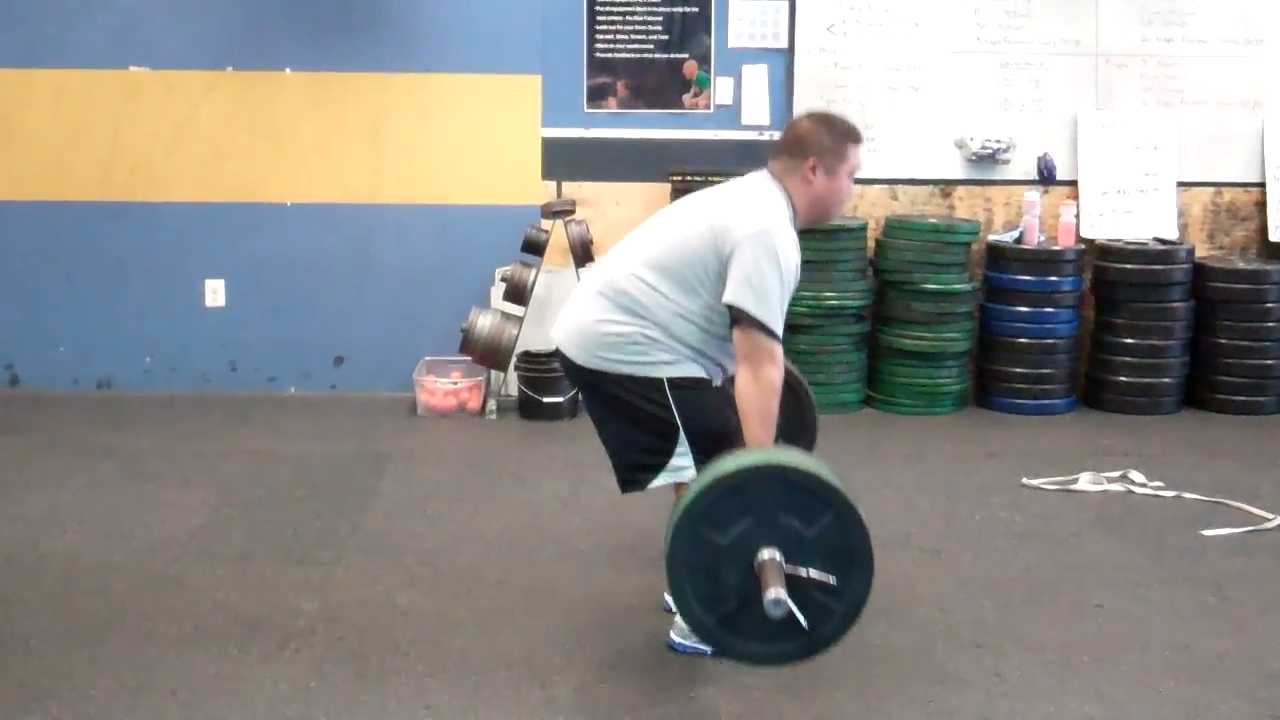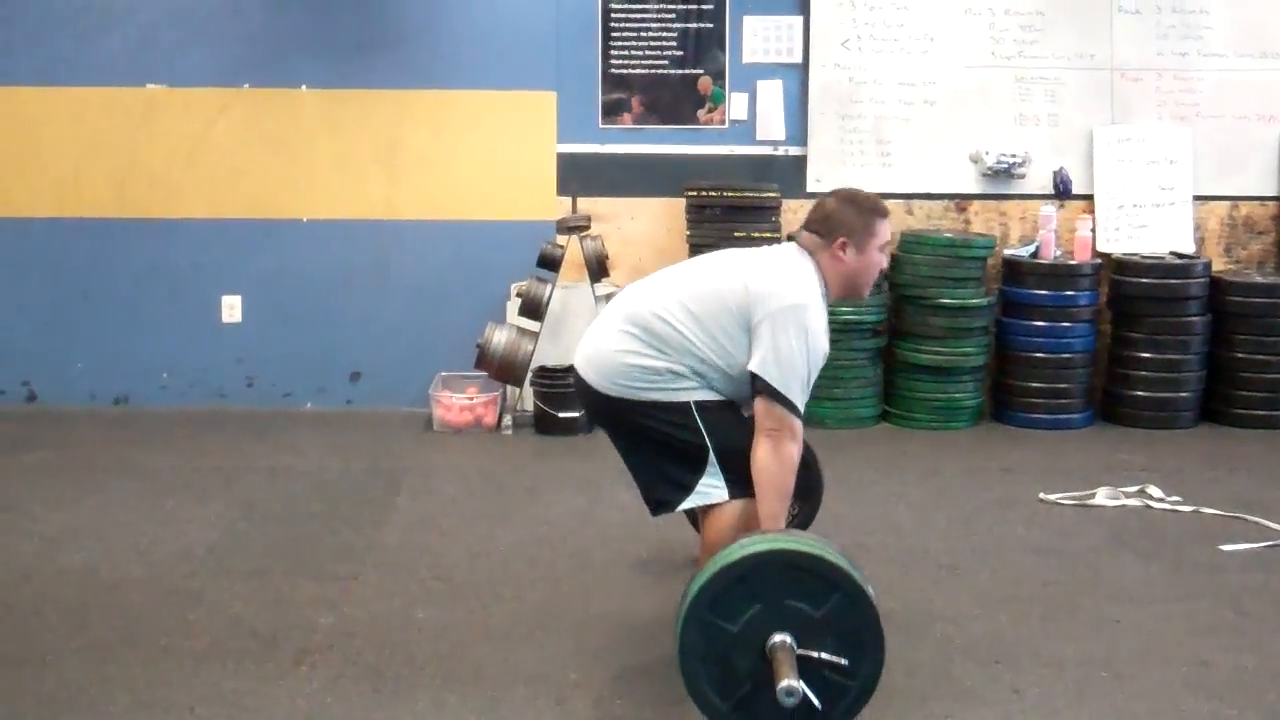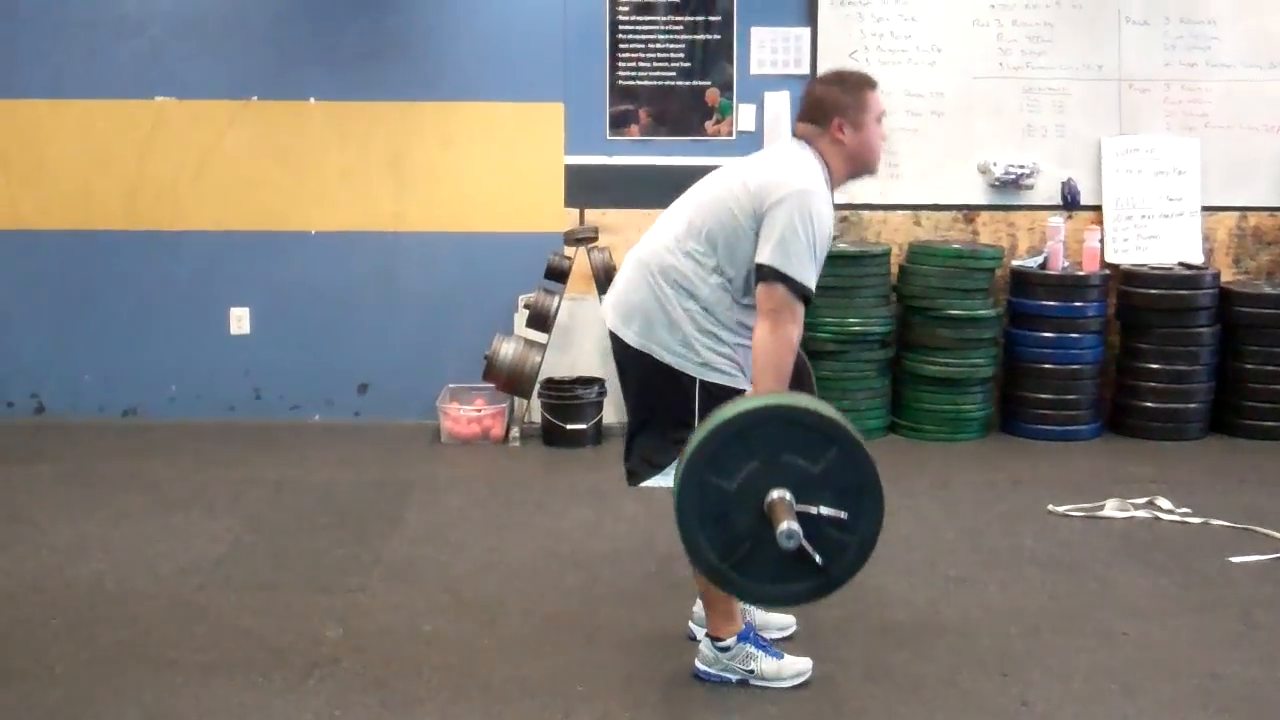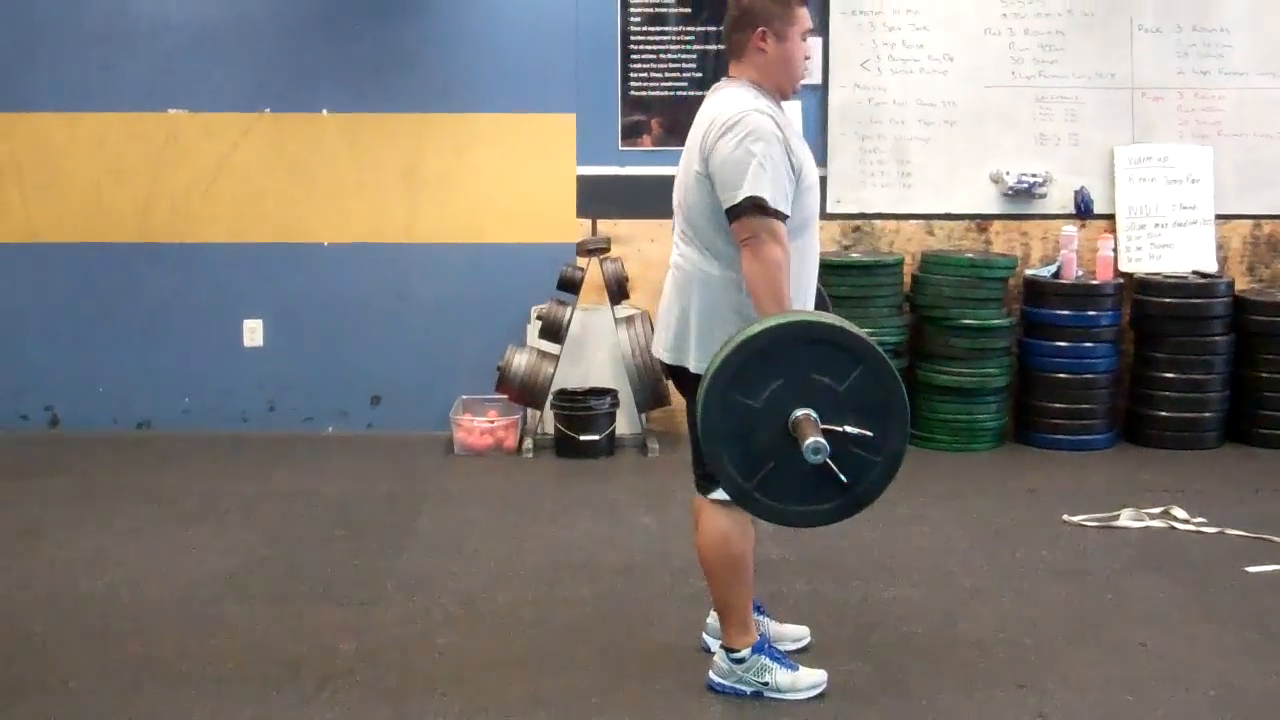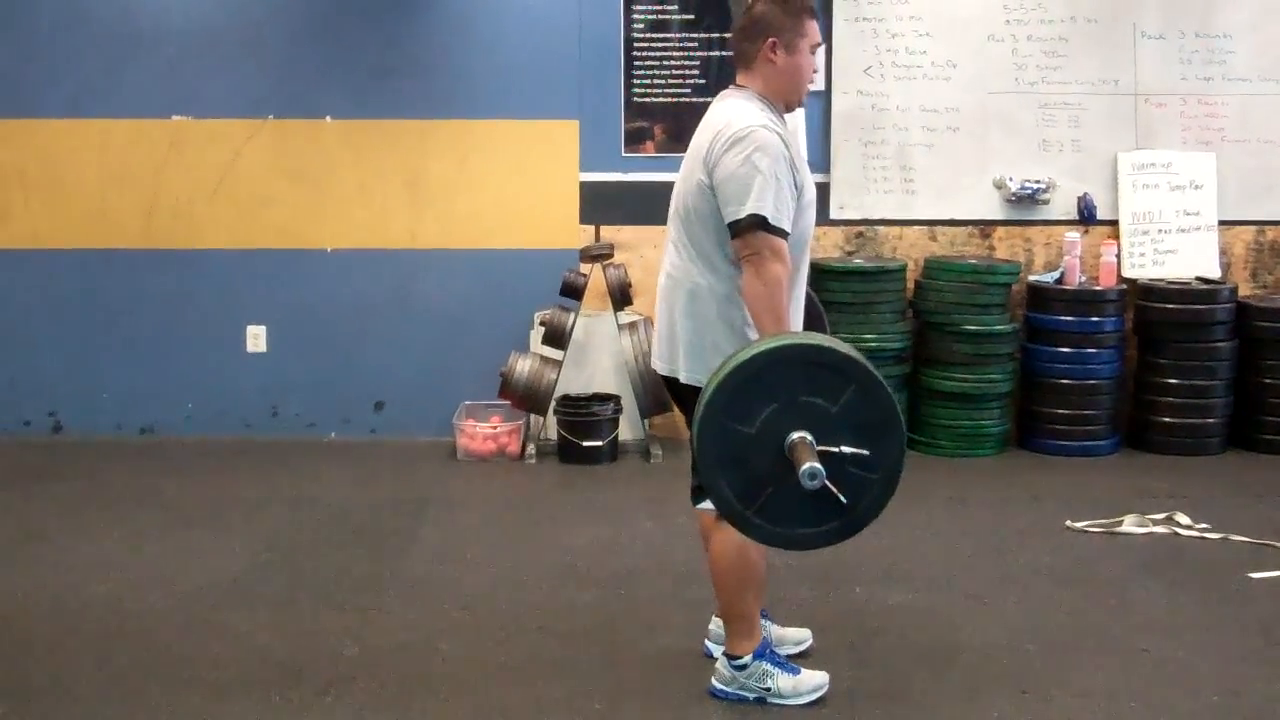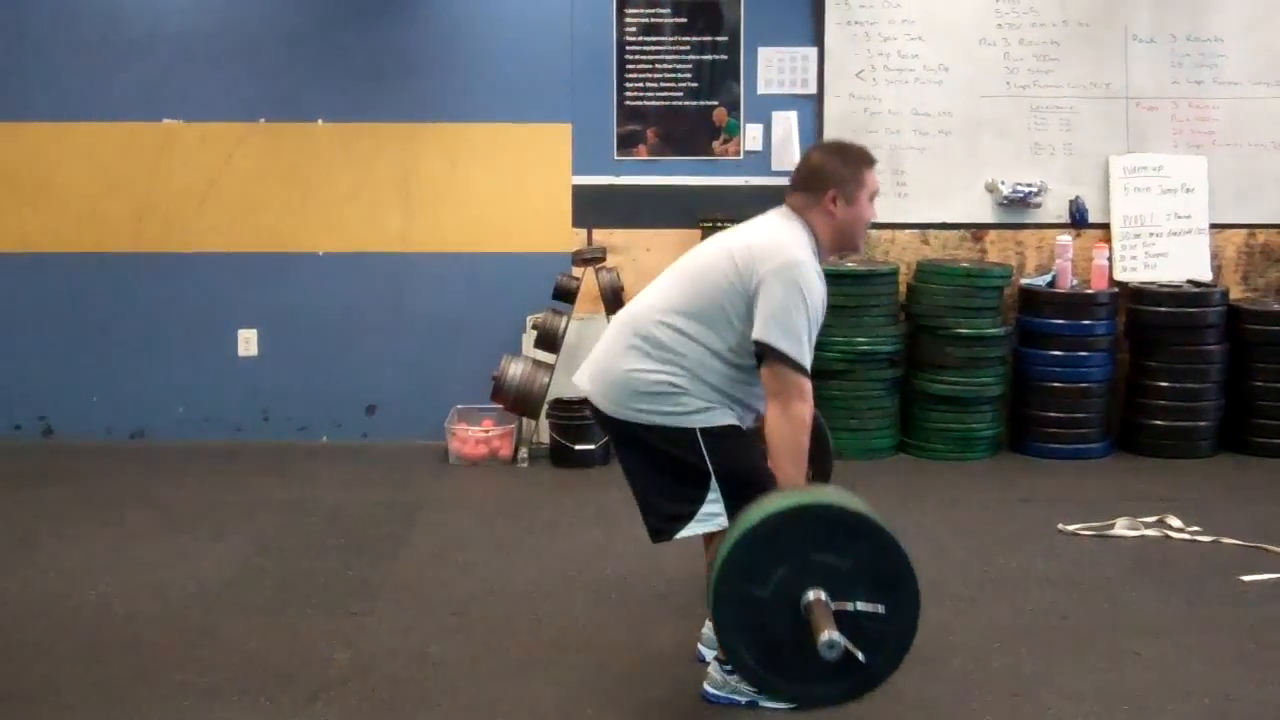
dt=0.4s
person 1, frame 1
left shoulder: (756, 200)
right shoulder: (769, 233)
left elbow: (748, 348)
right elbow: (759, 363)
left hip: (609, 331)
right hip: (619, 346)
left knee: (709, 461)
person 1, frame 2
left shoulder: (784, 269)
right shoulder: (798, 308)
right elbow: (778, 438)
left hip: (620, 355)
right hip: (631, 373)
left knee: (733, 470)
right knee: (741, 486)
person 1, frame 3
left shoulder: (791, 169)
right shoulder: (803, 193)
left elbow: (768, 308)
right elbow: (778, 317)
left hip: (662, 314)
right hip: (671, 327)
left ankle: (721, 606)
right ankle: (725, 644)
person 1, frame 4
left shoulder: (739, 109)
right shoulder: (750, 120)
right elbow: (760, 242)
left hip: (719, 329)
right hip: (729, 337)
left knee: (732, 483)
right knee: (732, 489)
left ankle: (733, 616)
right ankle: (739, 655)
person 1, frame 5
left shoulder: (738, 118)
right shoulder: (753, 133)
right elbow: (761, 259)
left hip: (711, 338)
right hip: (724, 346)
left ankle: (735, 621)
right ankle: (743, 662)
person 1, frame 6
left shoulder: (777, 237)
right shoulder: (792, 264)
left elbow: (775, 385)
right elbow: (788, 396)
left hip: (644, 376)
right hip: (653, 390)
left knee: (742, 508)
right knee: (748, 515)
right ankle: (733, 670)
